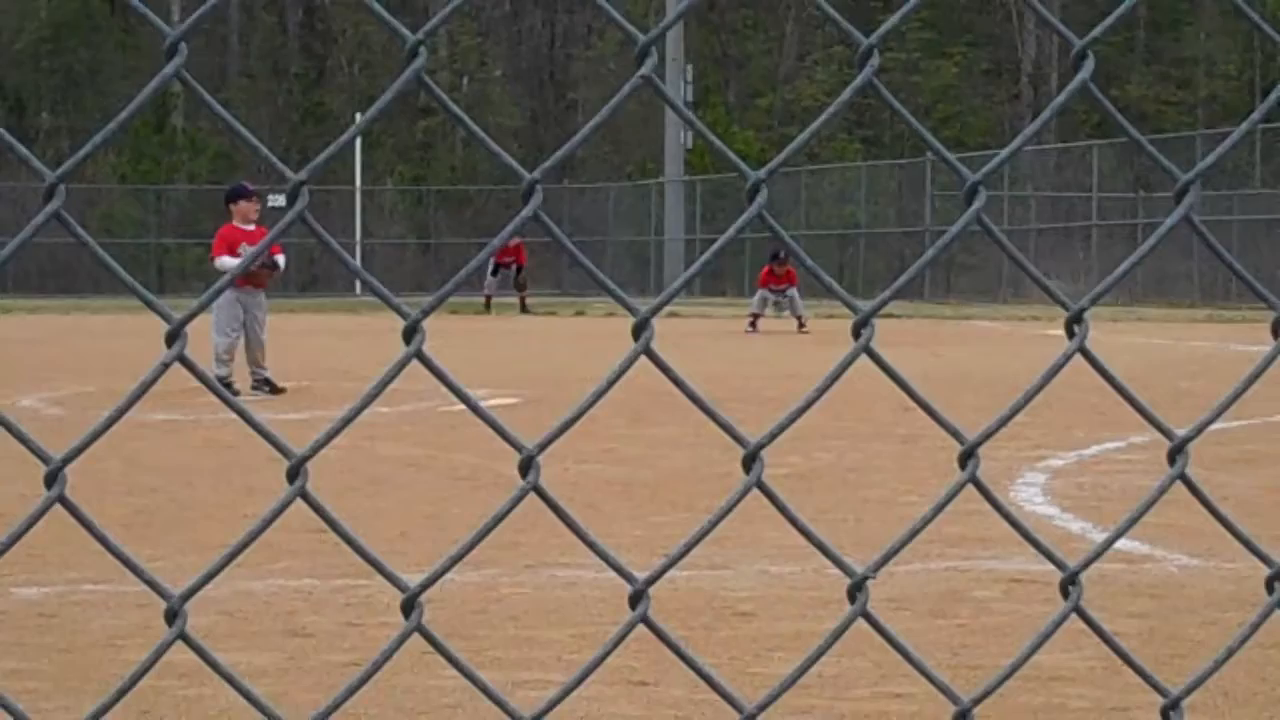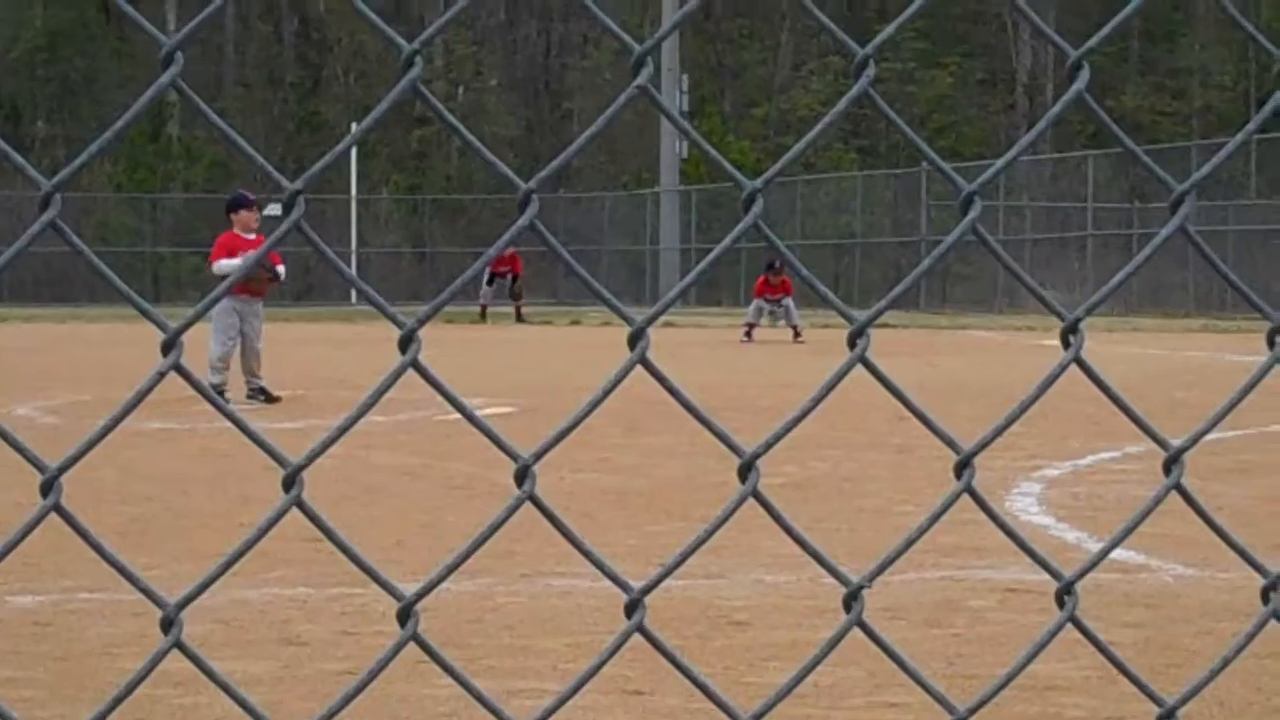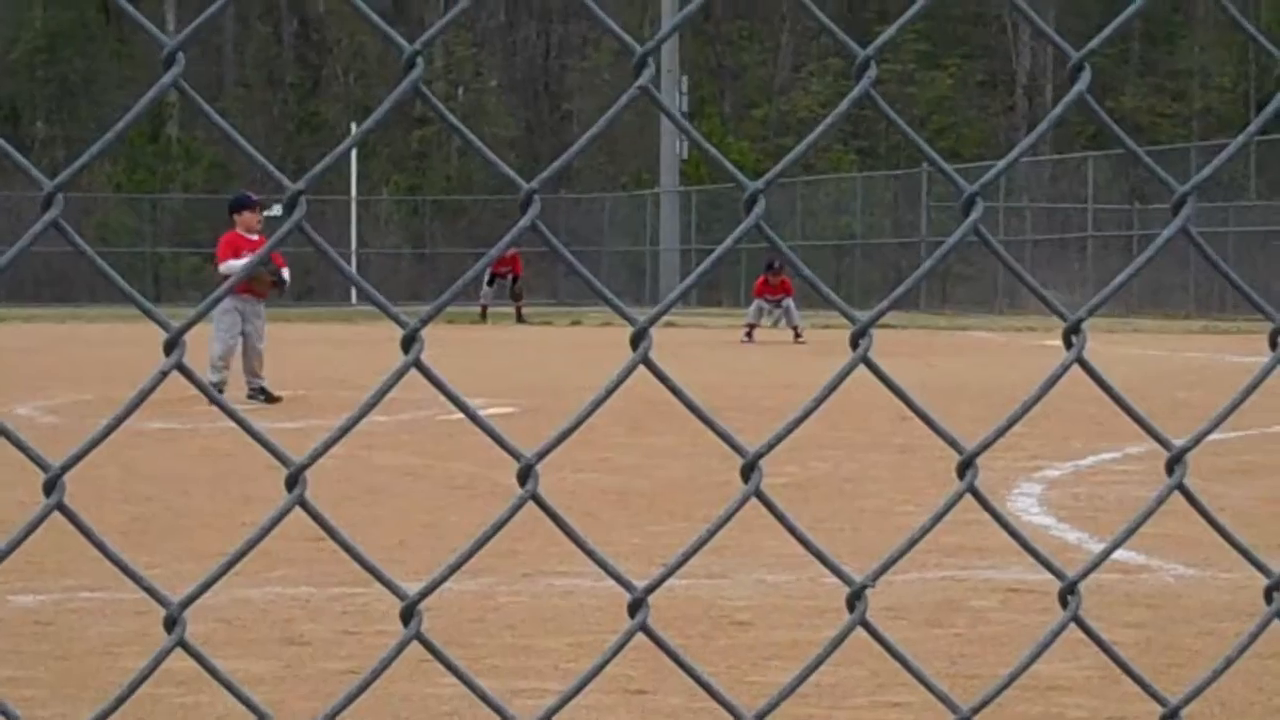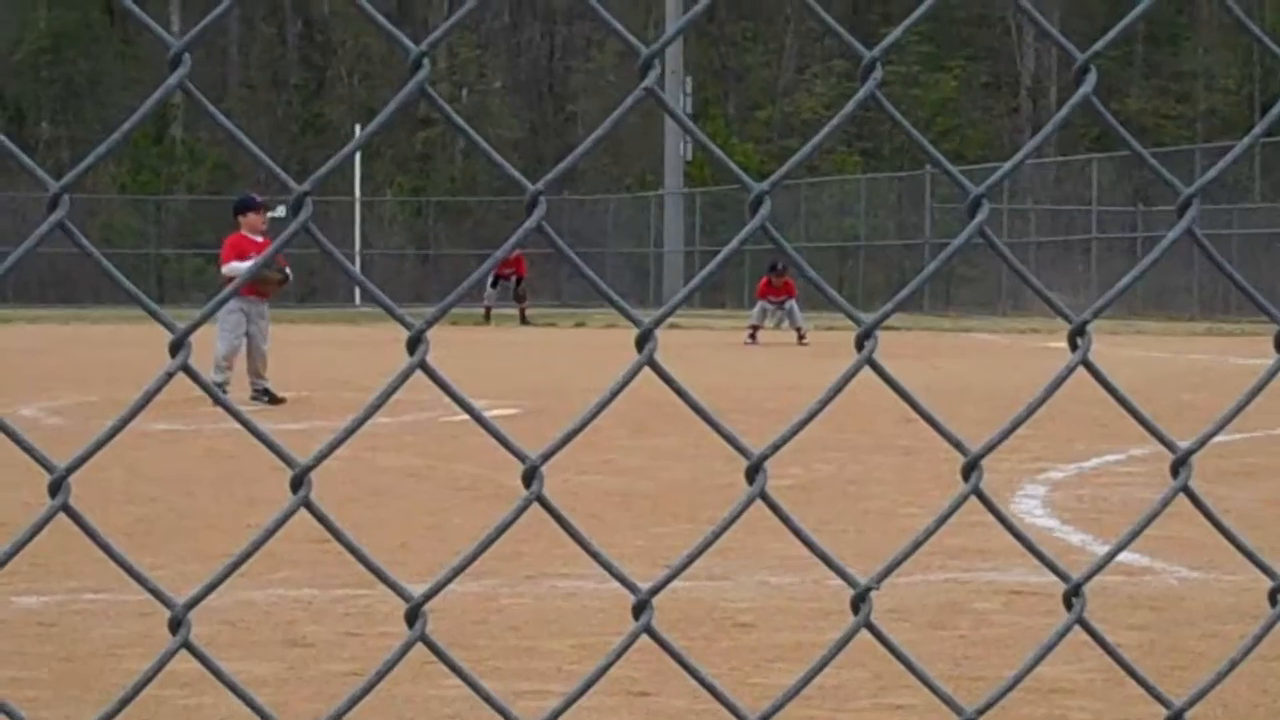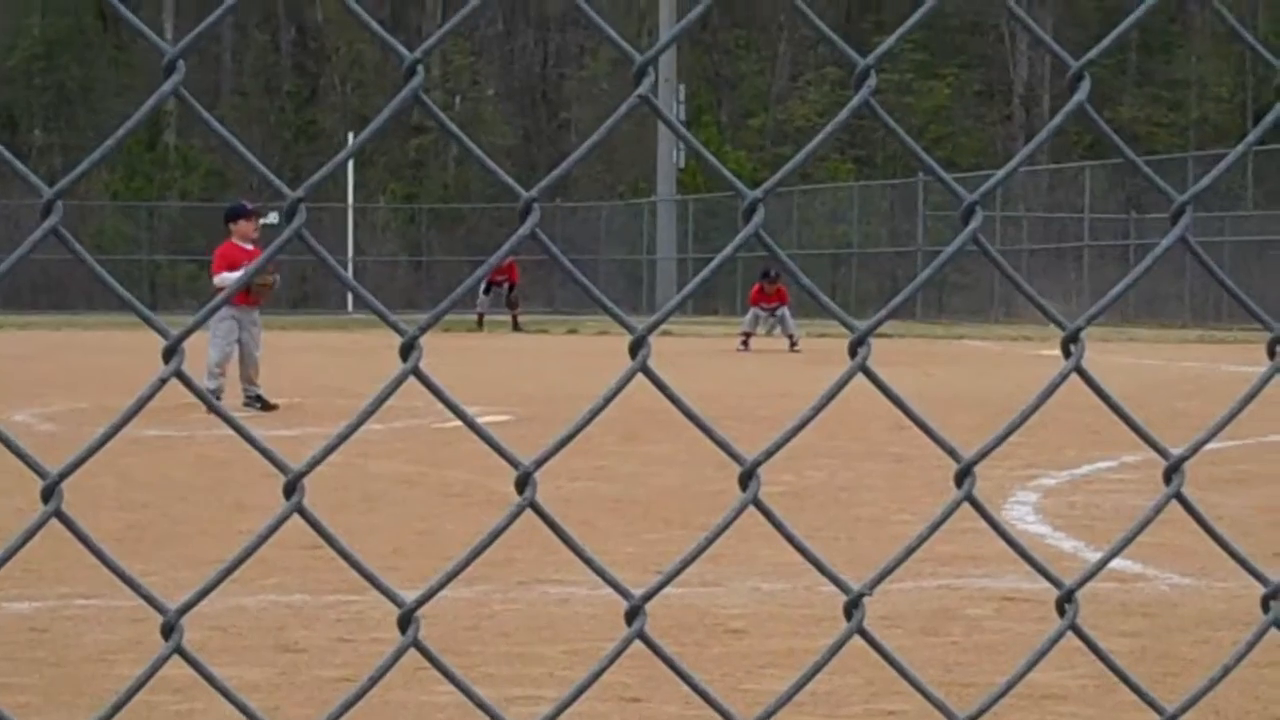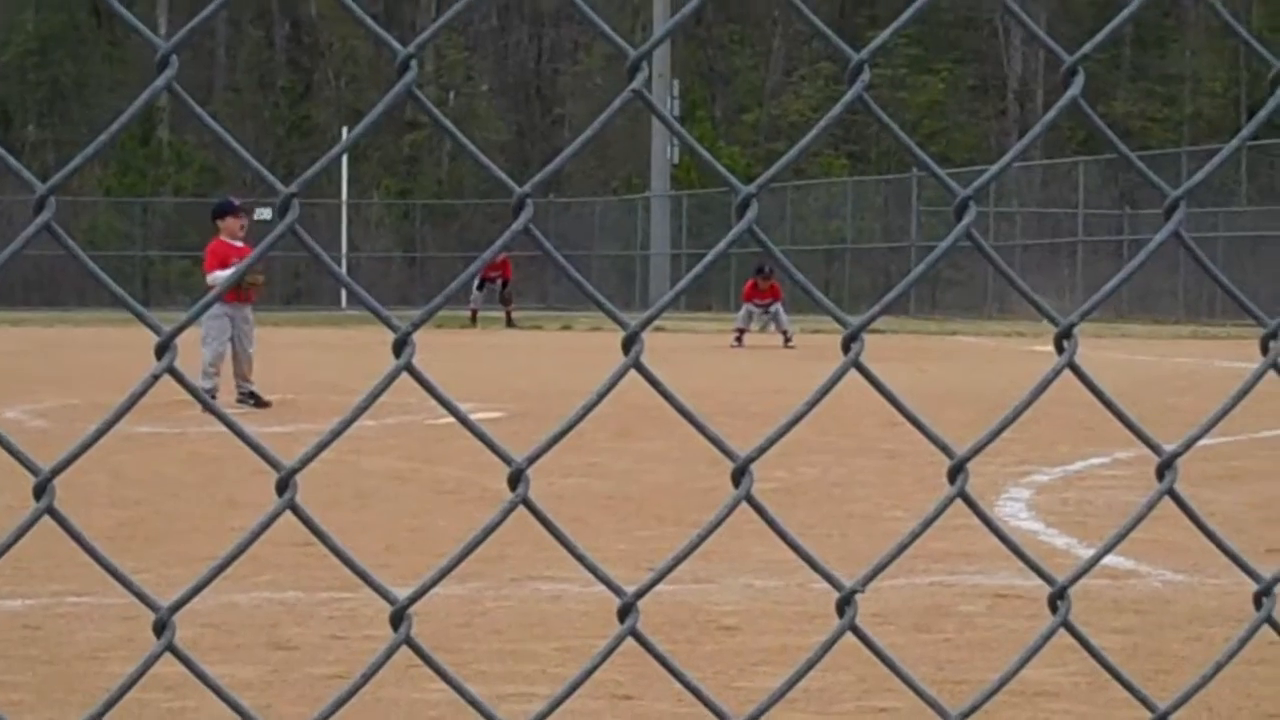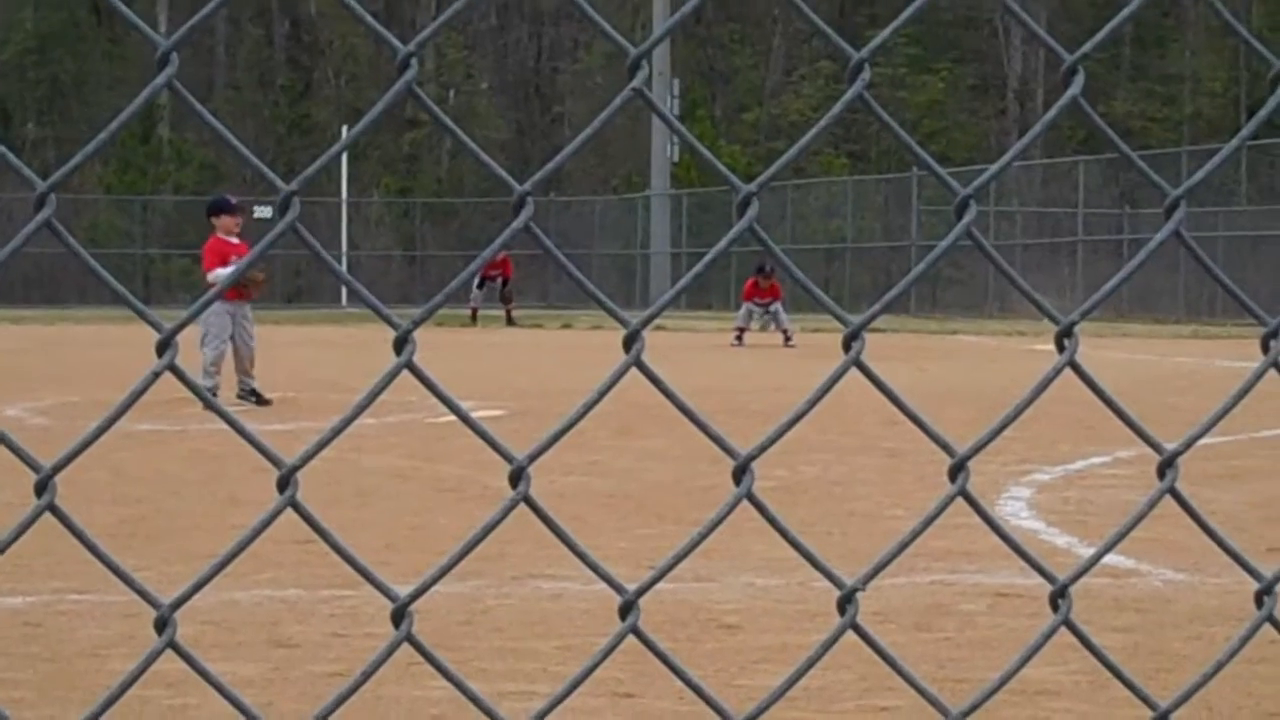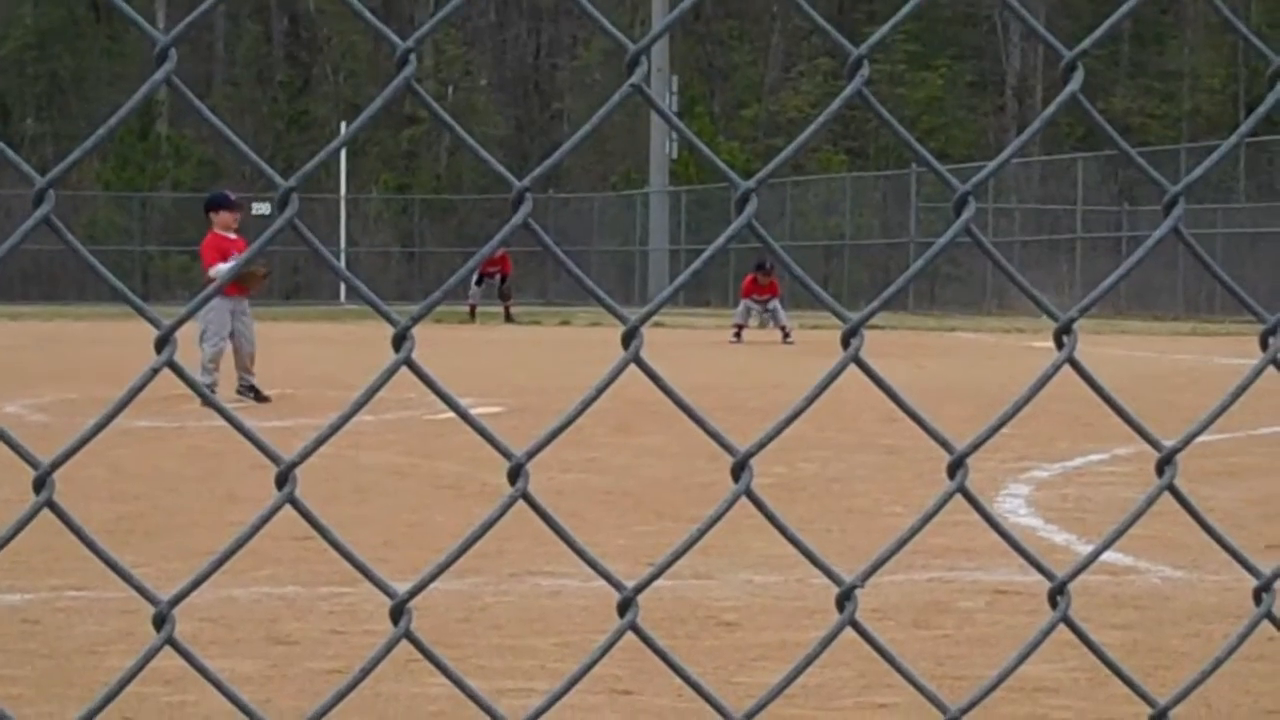
dt=0.1s
person 1, frame 1
left shoulder: (263, 233)
right shoulder: (225, 233)
left elbow: (279, 257)
right elbow: (219, 261)
left wrist: (273, 265)
right wrist: (243, 264)
left hip: (256, 293)
right hip: (231, 292)
left knee: (257, 337)
right knee: (227, 336)
left ankle: (260, 378)
right ankle: (223, 380)
person 1, frame 2
left shoulder: (262, 242)
right shoulder: (225, 240)
left elbow: (280, 267)
right elbow: (217, 266)
left wrist: (273, 274)
right wrist: (243, 263)
left hip: (254, 302)
right hip: (229, 300)
left knee: (253, 346)
right knee: (224, 345)
left ankle: (255, 387)
right ankle: (216, 387)
person 1, frame 3
left shoulder: (266, 244)
right shoulder: (228, 240)
left elbow: (283, 269)
right elbow: (224, 267)
left wrist: (281, 278)
right wrist: (251, 261)
left hip: (256, 302)
right hip: (230, 300)
left knee: (255, 347)
right knee: (224, 344)
left ankle: (256, 387)
right ankle: (216, 386)
person 1, frame 4
left shoulder: (269, 245)
right shoulder: (233, 242)
left elbow: (283, 270)
right elbow: (226, 268)
left wrist: (282, 276)
right wrist: (255, 264)
left hip: (259, 303)
right hip: (235, 301)
left knee: (259, 348)
right knee: (228, 345)
left ankle: (259, 388)
right ankle: (218, 386)
person 1, frame 5
left shoulder: (258, 253)
right shoulder: (225, 251)
left elbow: (268, 277)
right elbow: (218, 279)
left wrist: (269, 280)
right wrist: (246, 275)
left hip: (251, 311)
right hip: (227, 310)
left knee: (251, 355)
right knee: (221, 351)
left ankle: (252, 395)
right ankle: (213, 394)
person 1, frame 6
left shoulder: (246, 249)
right shoulder: (215, 248)
left elbow: (255, 275)
right elbow: (211, 277)
left wrist: (254, 278)
right wrist: (237, 272)
left hip: (243, 308)
right hip: (219, 307)
left knee: (245, 352)
right knee: (215, 350)
left ankle: (245, 392)
right ankle: (208, 393)
person 1, frame 7
left shoulder: (243, 246)
right shoulder: (212, 246)
right elbow: (213, 275)
left hip: (242, 305)
right hip: (218, 305)
left knee: (246, 348)
right knee: (215, 348)
left ankle: (247, 388)
right ankle: (209, 391)
person 1, frame 8
left shoulder: (240, 241)
right shoulder: (211, 242)
right elbow: (214, 271)
left hip: (240, 301)
right hip: (217, 301)
left knee: (247, 345)
right knee: (214, 345)
left ankle: (246, 384)
right ankle: (207, 388)
